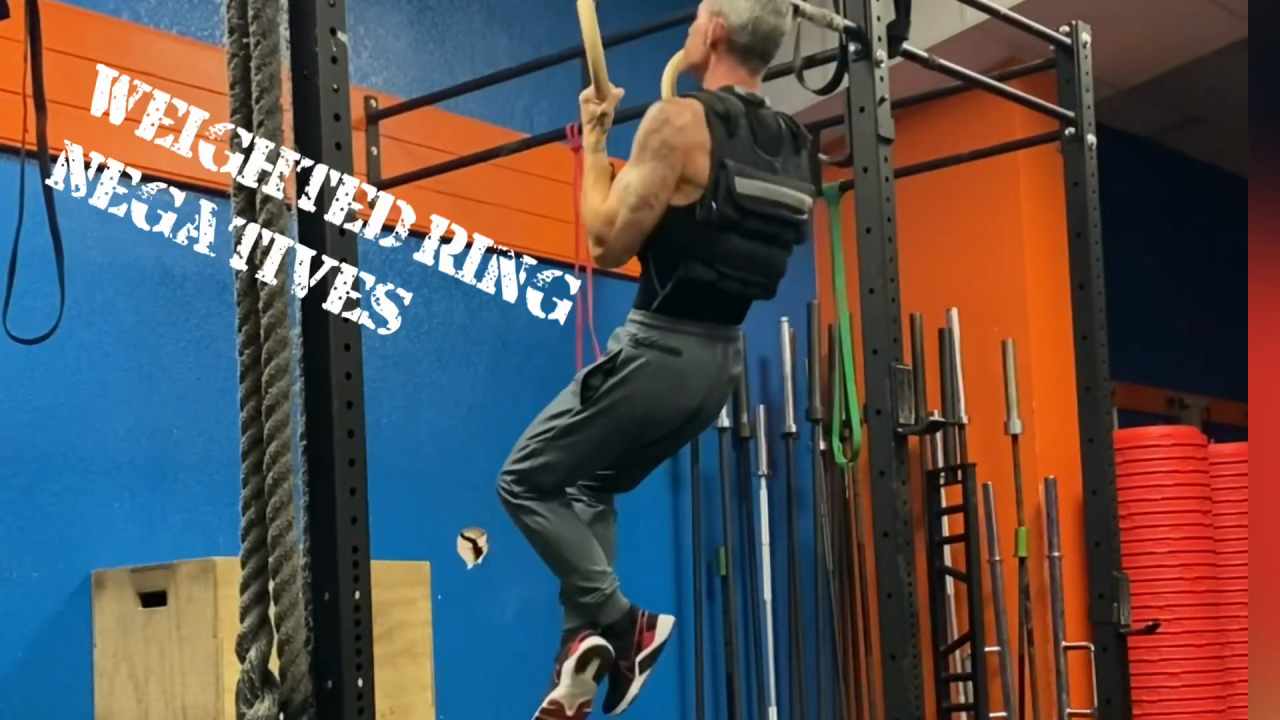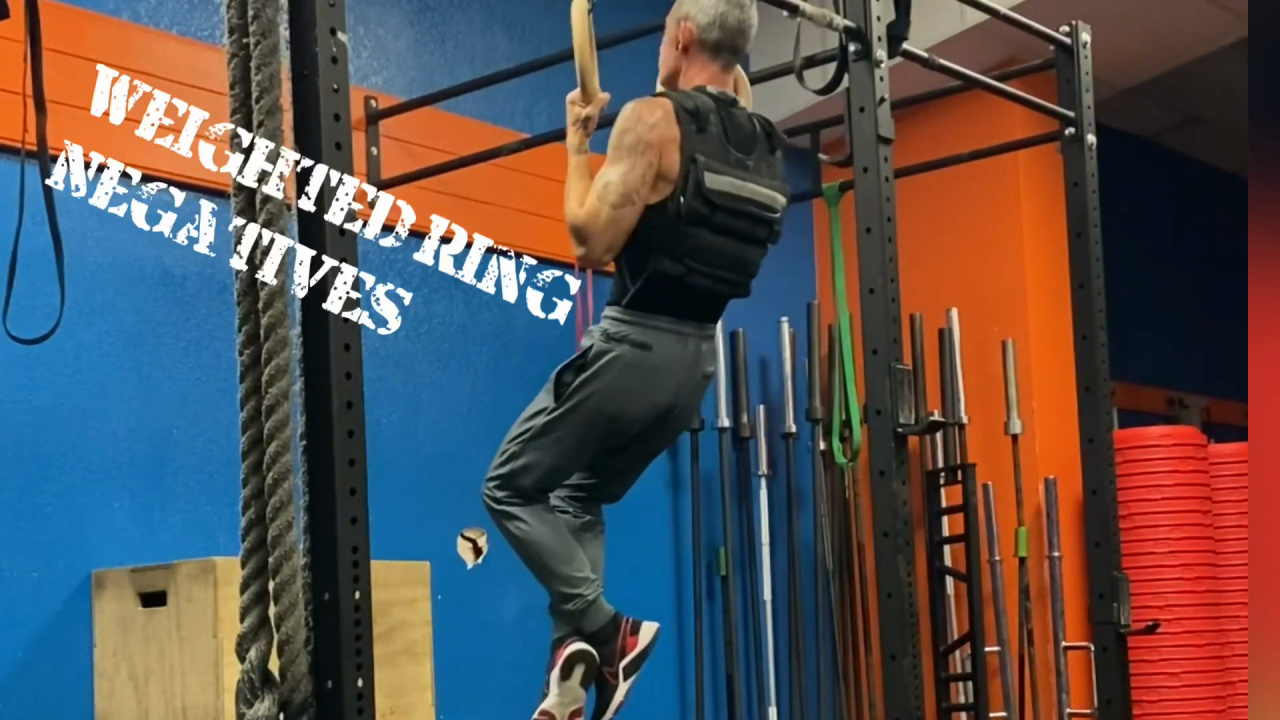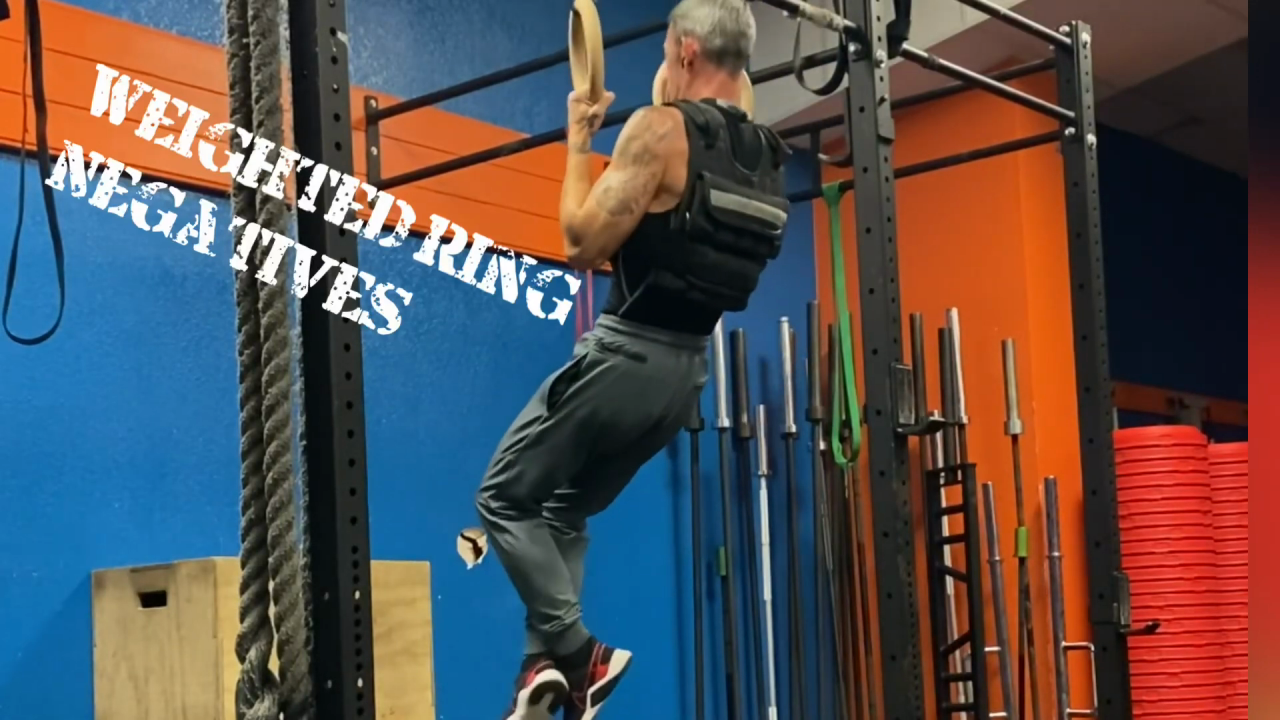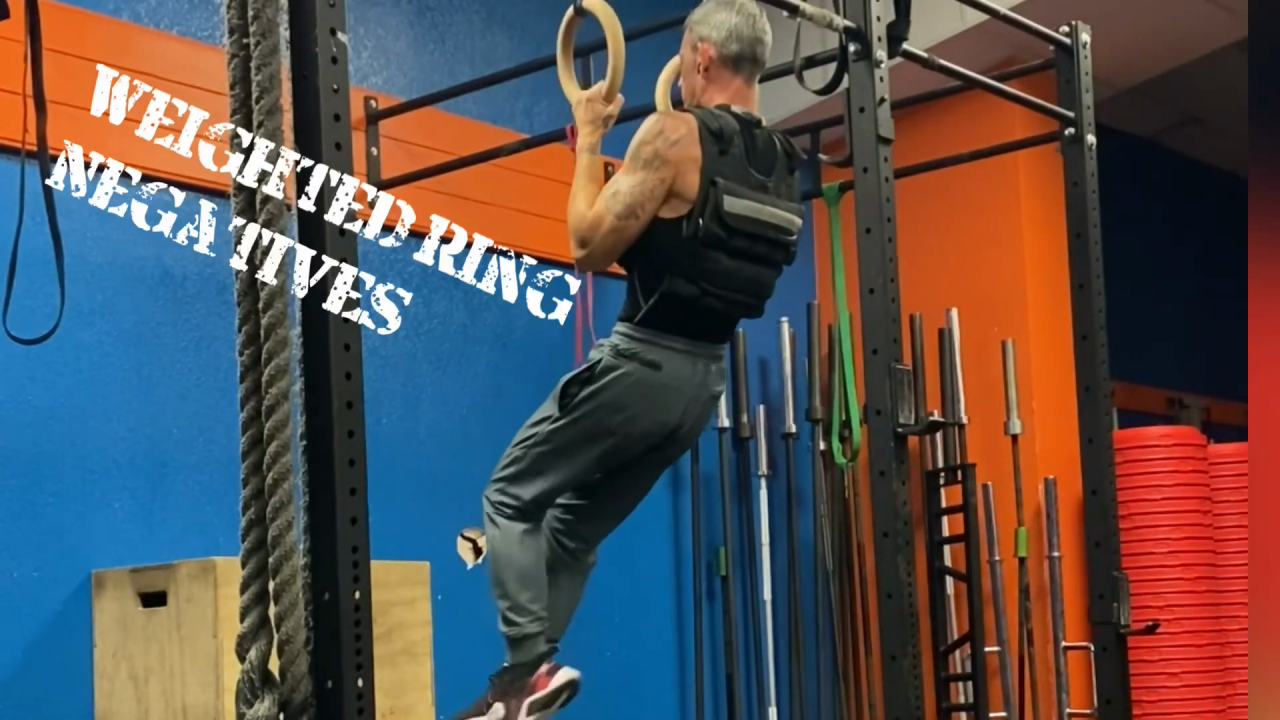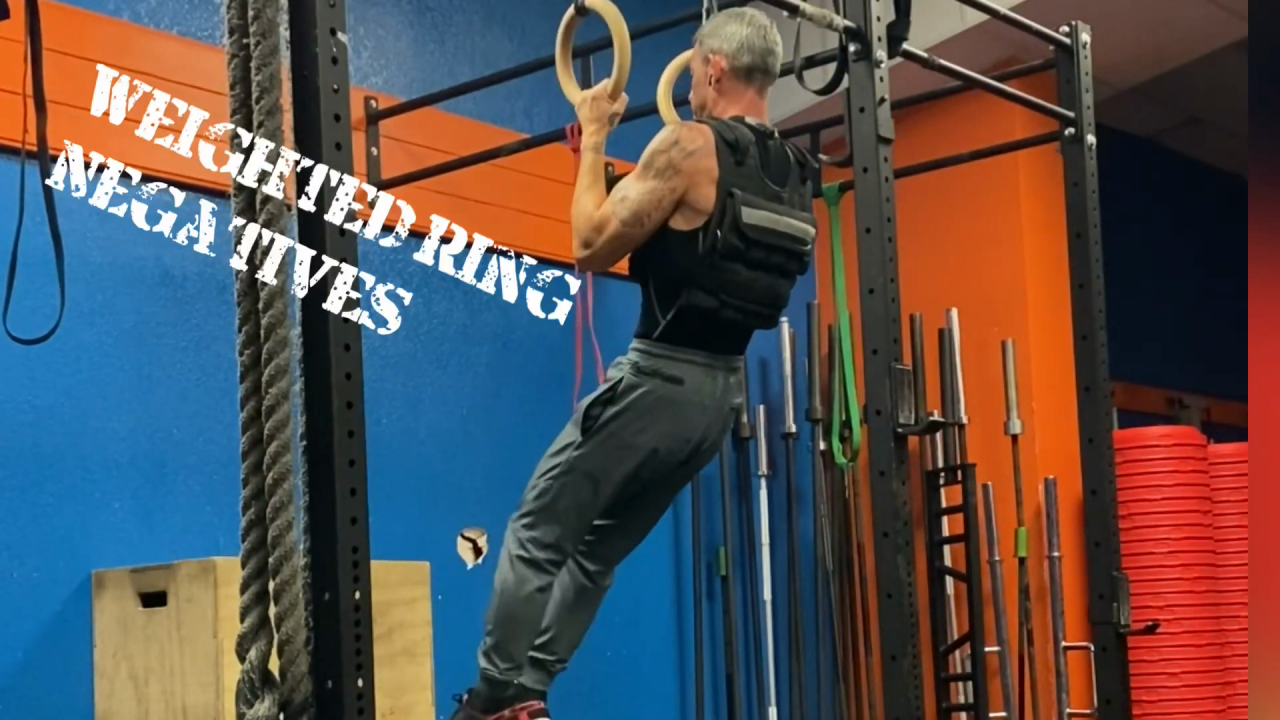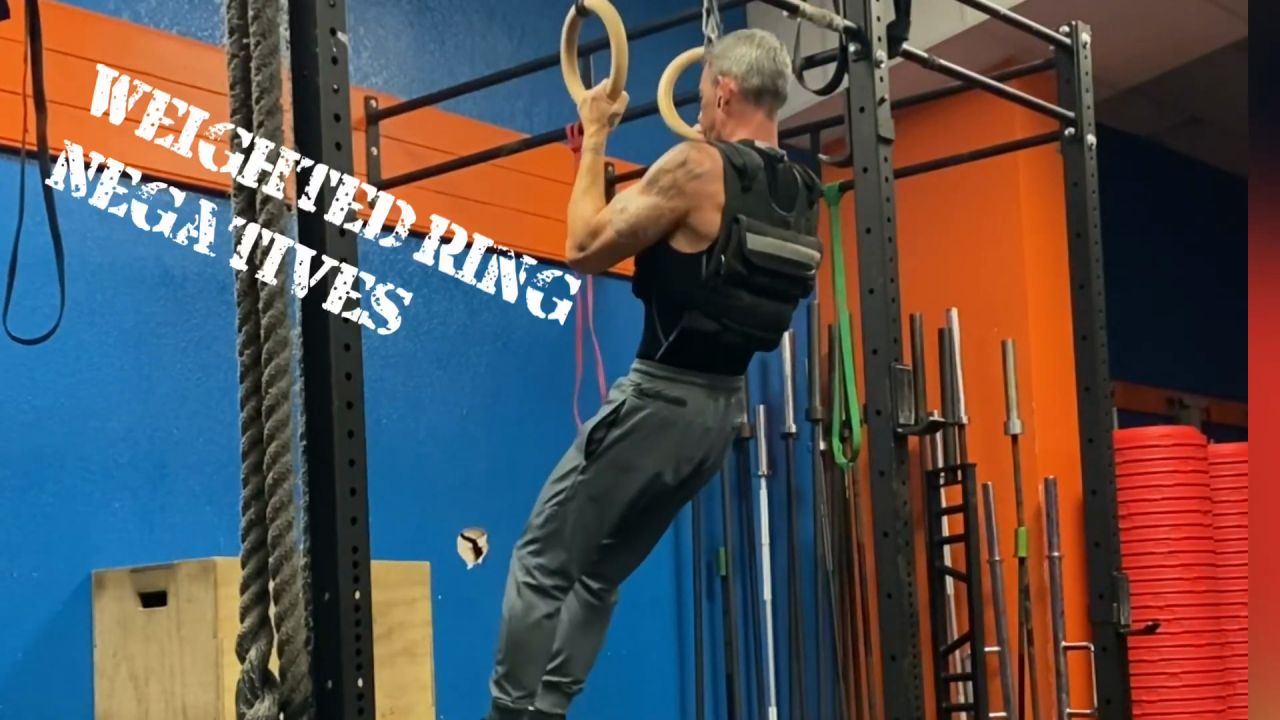
dt=0.3s
person 1, frame 1
left shoulder: (679, 119)
right shoulder: (789, 145)
left elbow: (607, 244)
left wrist: (593, 142)
left hip: (660, 351)
right hip: (719, 358)
left knee: (527, 482)
right knee: (590, 486)
left ankle: (620, 625)
right ankle: (586, 641)
person 1, frame 2
left shoulder: (653, 118)
right shoulder: (762, 145)
left elbow: (592, 243)
left wrist: (577, 142)
left hip: (633, 346)
right hip: (694, 356)
left knee: (511, 488)
right knee: (578, 498)
left ankle: (602, 631)
right ankle: (580, 643)
person 1, frame 3
left shoulder: (662, 128)
right shoulder: (766, 160)
left elbow: (582, 244)
left wrist: (578, 141)
left hip: (625, 356)
right hip: (685, 368)
left knee: (505, 501)
right knee: (564, 509)
left ankle: (576, 651)
right ankle: (548, 660)
person 1, frame 4
left shoulder: (675, 134)
right shoulder: (781, 166)
left elbow: (589, 245)
left wrist: (588, 139)
left hip: (641, 363)
right hip: (703, 376)
left knee: (512, 501)
right knee: (575, 523)
person 1, frame 5
left shoulder: (690, 145)
right shoulder: (792, 175)
left elbow: (591, 247)
left wrist: (593, 139)
left hip: (659, 381)
right hip: (720, 389)
left knee: (536, 540)
right knee: (594, 551)
person 1, frame 6
left shoulder: (697, 166)
right shoulder: (798, 194)
left elbow: (583, 248)
left wrist: (594, 139)
left hip: (659, 400)
right hip: (721, 408)
left knee: (542, 564)
right knee: (597, 573)
